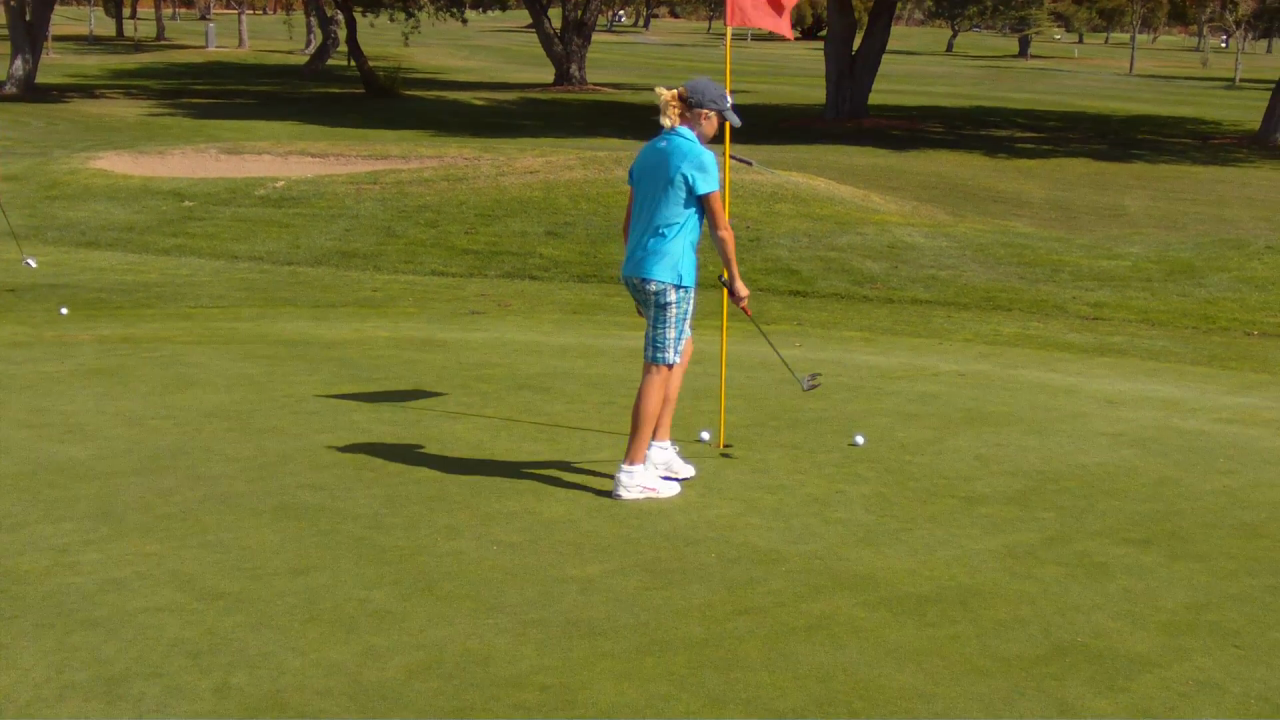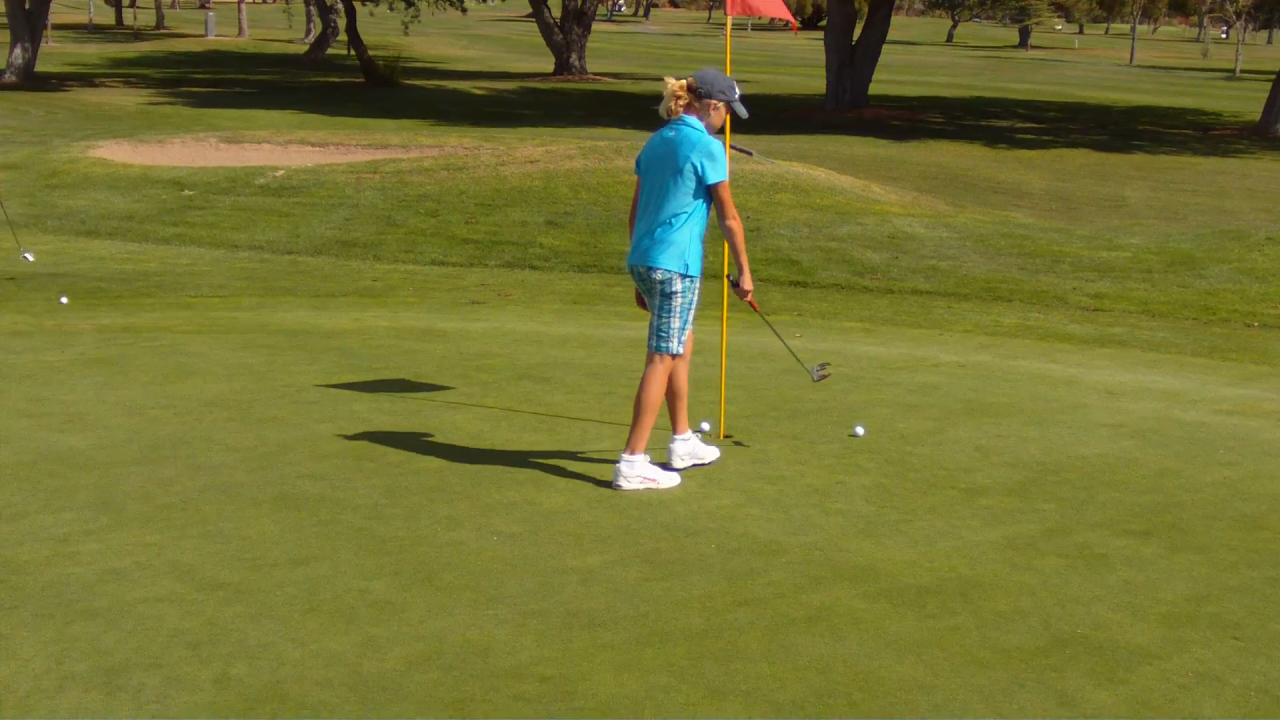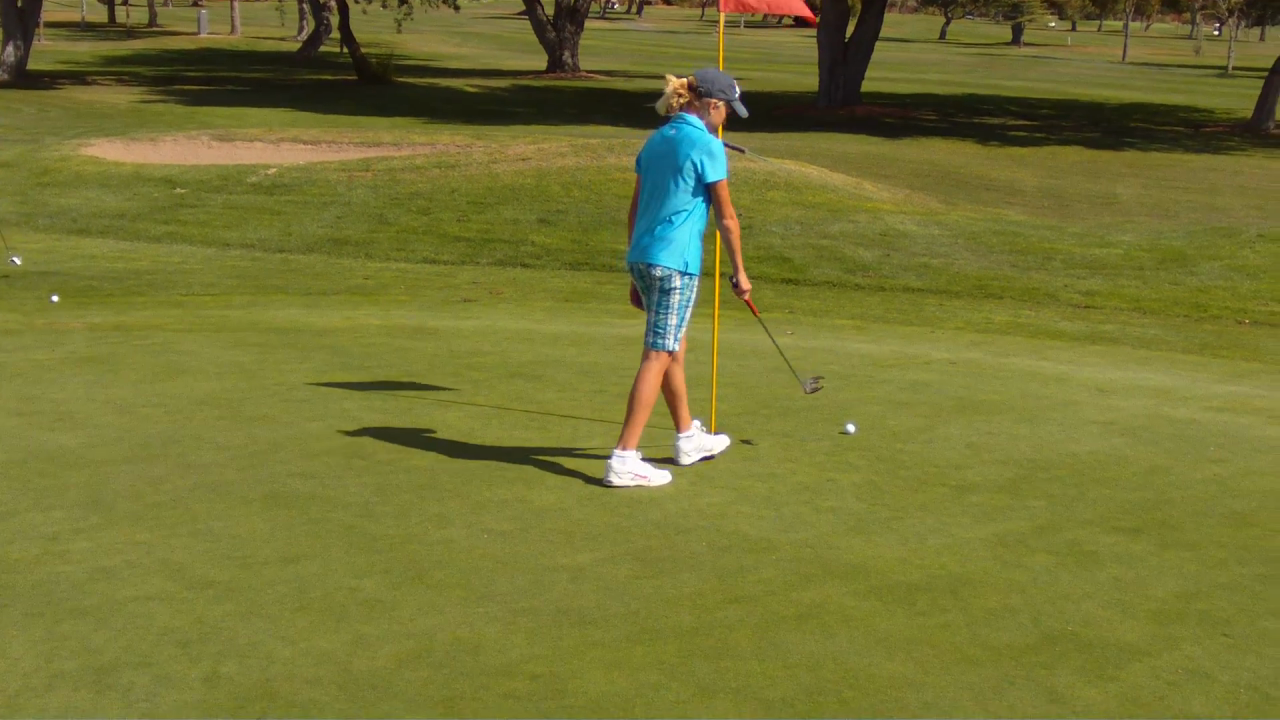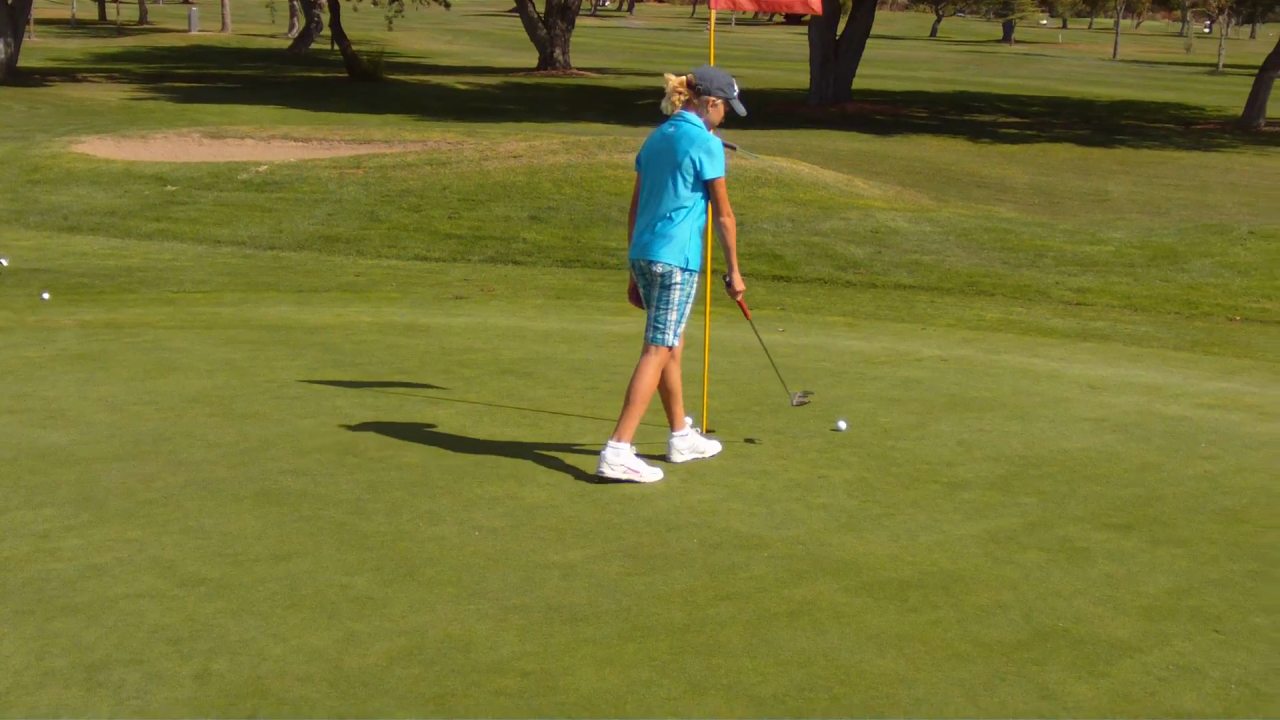
dt=0.1s
person 1, frame 1
left shoulder: (649, 152)
right shoulder: (698, 158)
left elbow: (628, 222)
right elbow: (720, 227)
right wrist: (735, 277)
left hip: (637, 271)
right hip: (669, 274)
left knee: (681, 352)
right knee: (659, 368)
left ankle: (658, 449)
right ankle: (632, 472)
person 1, frame 2
left shoulder: (657, 141)
right shoulder: (707, 147)
left elbow: (634, 212)
right elbow: (729, 217)
right wrist: (743, 270)
left hip: (643, 260)
right hip: (676, 264)
left knee: (681, 345)
right knee: (662, 358)
left ankle: (683, 442)
right ankle: (632, 463)
person 1, frame 3
left shoulder: (656, 140)
right shoulder: (708, 146)
left elbow: (634, 211)
right elbow: (726, 216)
left wrist: (638, 272)
right wrist: (739, 270)
left hip: (642, 258)
right hip: (675, 262)
left knee: (674, 348)
right knee: (658, 355)
left ankle: (688, 436)
right ankle: (624, 458)
person 1, frame 4
left shoulder: (656, 138)
right shoulder: (706, 143)
left elbow: (635, 209)
right elbow: (723, 214)
left wrist: (636, 270)
right wrist: (734, 270)
left hip: (643, 255)
right hip: (676, 258)
left knee: (671, 345)
right knee: (658, 351)
left ankle: (681, 436)
right ankle: (618, 450)
